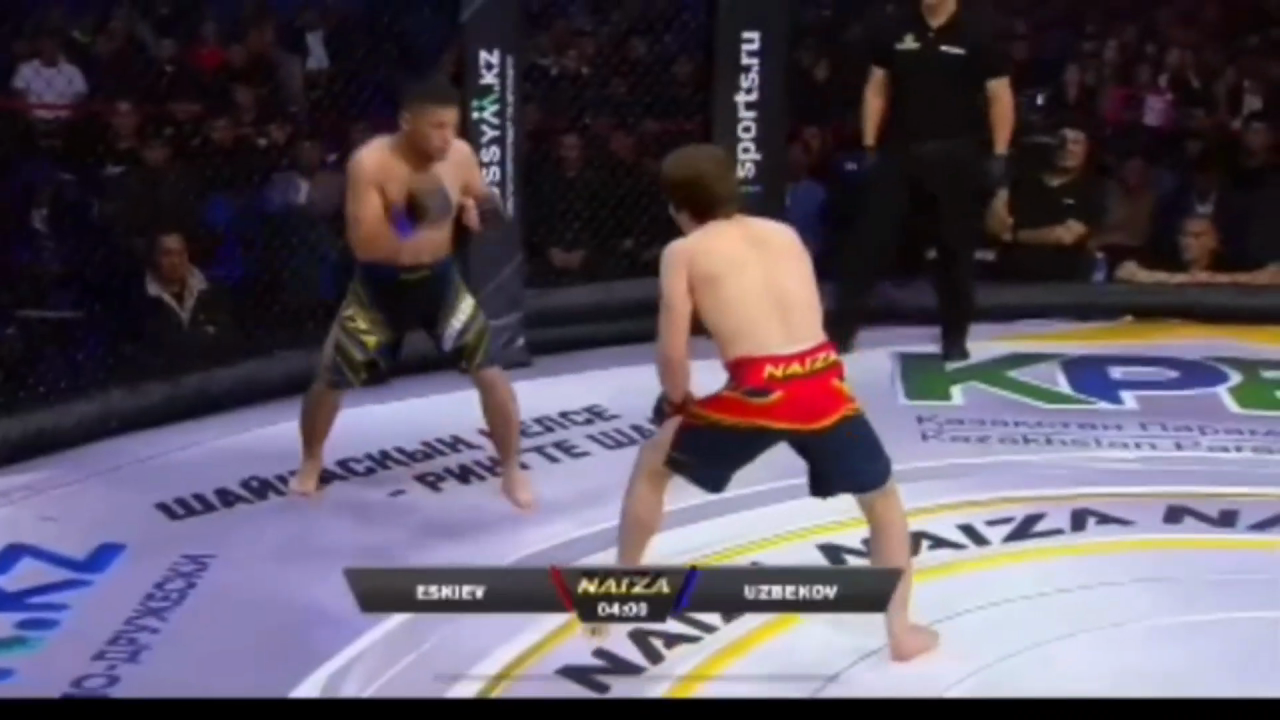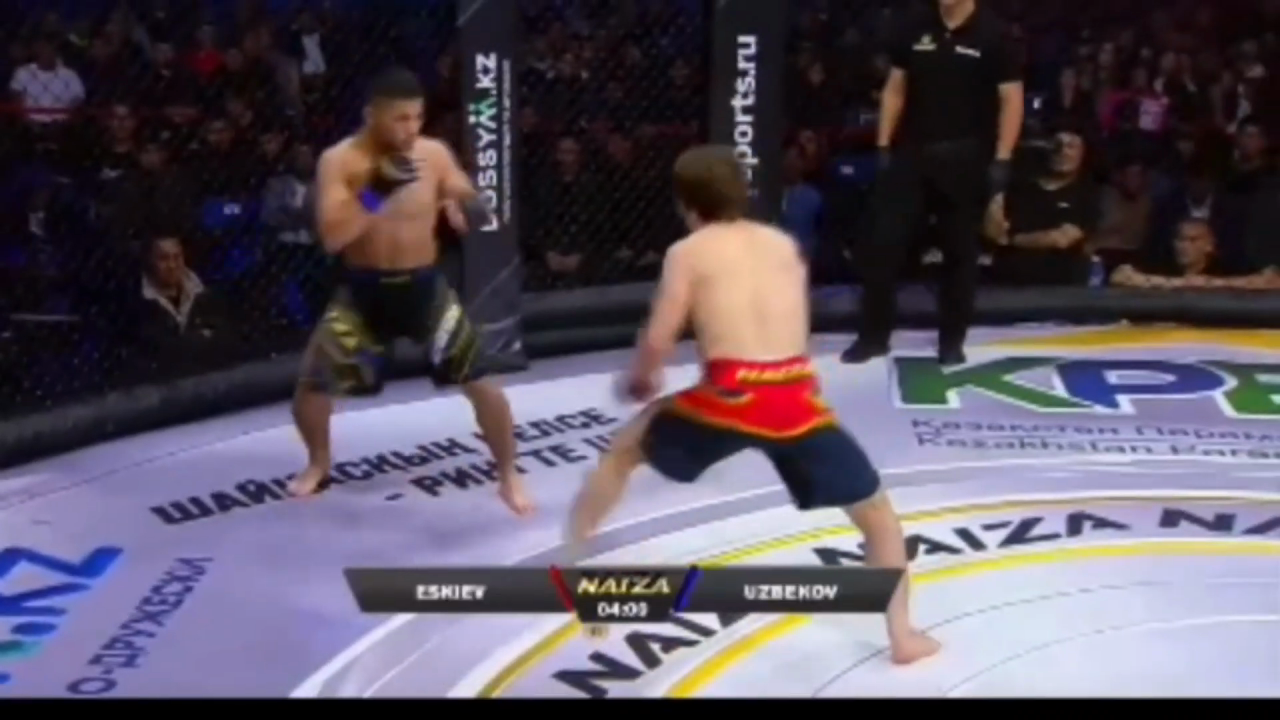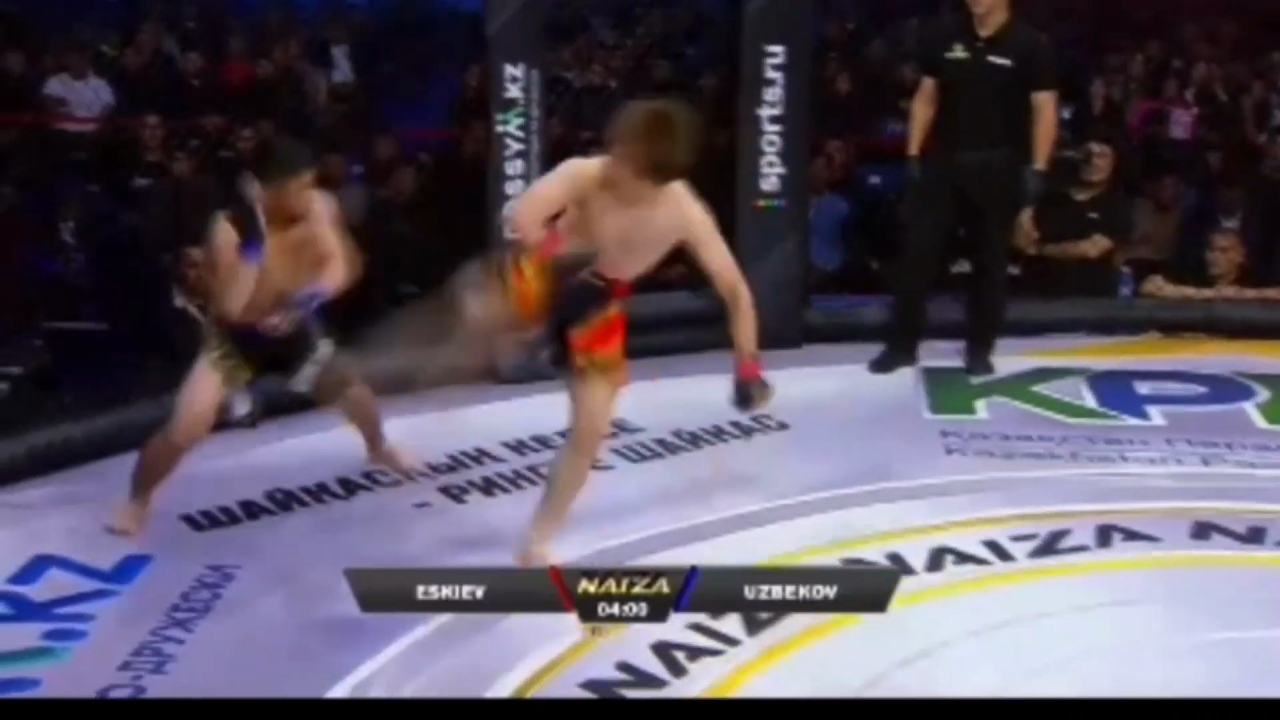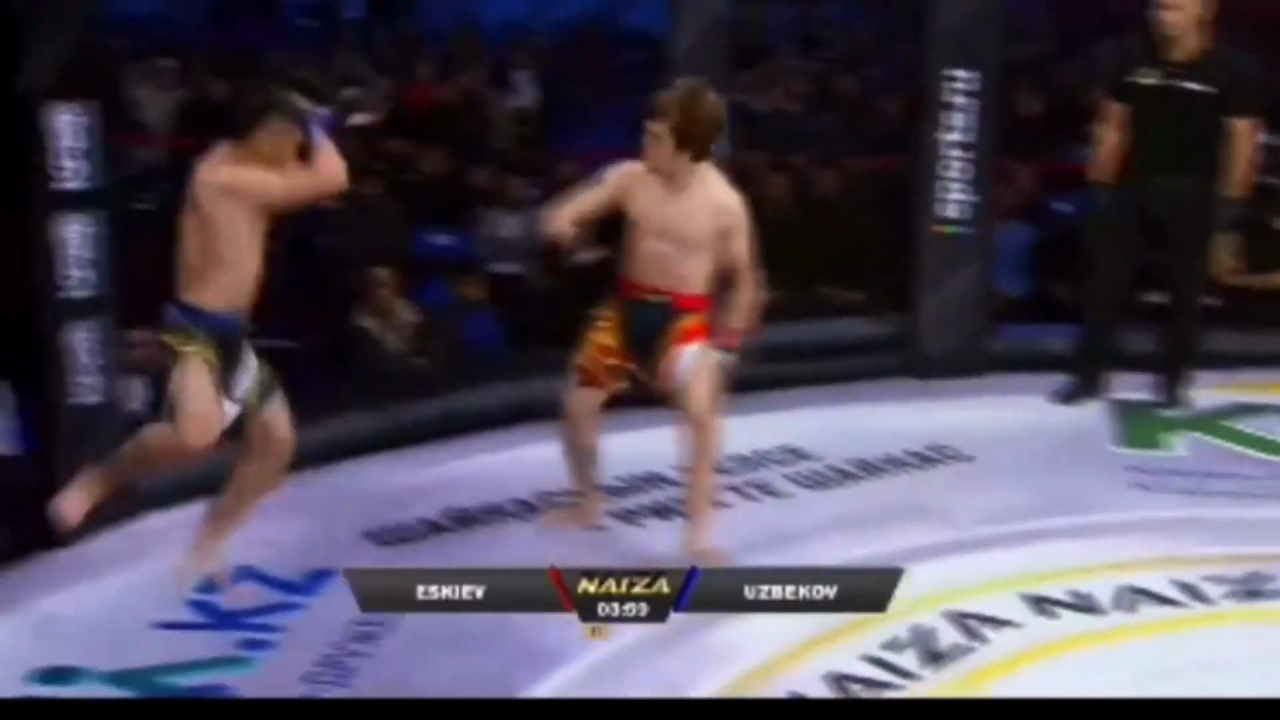
dt=0.4s
person 1, frame 1
left shoulder: (683, 253)
right shoulder: (785, 234)
left elbow: (673, 351)
left wrist: (676, 402)
left hip: (756, 392)
right hip: (823, 385)
left knee: (652, 465)
right knee: (882, 499)
right ankle: (901, 630)
person 1, frame 2
left shoulder: (688, 253)
right shoulder: (783, 245)
left elbow: (656, 339)
left wrist: (641, 379)
left hip: (727, 397)
right hip: (795, 397)
left knee: (621, 452)
right knee: (874, 509)
right ankle: (903, 633)
person 1, frame 3
left shoulder: (687, 215)
right shoulder: (585, 174)
left elbow: (736, 291)
right elbow: (524, 216)
left wrist: (749, 364)
right wrist: (560, 250)
left hip: (600, 302)
right hip: (542, 276)
left knee: (592, 431)
right knee: (489, 317)
left ankle: (540, 539)
person 1, frame 4
left shoulder: (723, 204)
right shoulder: (628, 176)
left elbow: (742, 272)
right elbow: (566, 211)
left wrist: (733, 332)
right wrist: (561, 226)
left hip: (683, 316)
right hip: (628, 304)
left knee: (701, 411)
right knee: (579, 405)
left ankle: (699, 525)
right ankle: (588, 501)
person 2, frame 1
left shoulder: (462, 156)
right shoulder: (369, 163)
left elbow: (484, 212)
right elbow: (362, 243)
left wrist: (487, 214)
right wrist: (409, 220)
left hip: (440, 280)
right hip: (380, 284)
left knee: (492, 377)
right knee: (329, 380)
left ankle: (512, 471)
right ankle: (311, 463)
person 2, frame 2
left shoulder: (433, 154)
right shoulder: (338, 160)
left elbow: (470, 207)
right elbow: (331, 236)
left wrist: (469, 210)
right wrist: (376, 195)
left hip: (423, 287)
right hip: (361, 290)
left knee: (480, 385)
right knee: (310, 389)
left ankle: (509, 476)
right ankle: (318, 464)
person 2, frame 3
left shoulder: (317, 206)
right shoulder: (233, 230)
left elbow: (342, 266)
right elbow: (233, 307)
left wrist: (310, 297)
right wrist: (253, 245)
left hip: (292, 330)
right hip: (240, 338)
left knee: (356, 397)
right knee: (186, 431)
left ankle: (378, 448)
right ankle: (138, 501)
person 2, frame 4
left shoulder: (226, 162)
right shoulder: (227, 180)
right elbow: (331, 179)
right wrist: (317, 129)
left hip: (228, 335)
right hip: (195, 331)
left knee: (278, 443)
right knee: (196, 435)
left ankle: (206, 546)
right ankle: (91, 483)
person 3, frame 1
left shoulder: (978, 34)
right shoulder: (895, 31)
left elbow: (1000, 95)
right elbow: (876, 90)
left wrist: (998, 155)
right wrist: (869, 146)
left hip: (956, 156)
right hip: (900, 152)
left knee: (956, 247)
right knee: (870, 240)
left ankle: (954, 336)
right ankle: (841, 329)
person 3, frame 2
left shoulder: (994, 36)
right shoulder: (913, 31)
left elbow: (1011, 100)
right elbow: (894, 90)
left wrist: (1001, 159)
right wrist: (883, 145)
left hip: (966, 158)
right hip: (911, 153)
left knee: (961, 251)
right knee: (885, 243)
left ankle: (952, 339)
right ankle: (873, 335)
person 3, frame 3
left shoulder: (1029, 45)
right shoulder: (944, 38)
left elbow: (1045, 110)
right elbow: (925, 99)
left wrist: (1037, 169)
right wrist: (913, 154)
left hip: (998, 167)
right hip: (943, 162)
left knee: (990, 262)
right knee: (918, 253)
left ankle: (979, 349)
right ankle: (901, 345)
person 3, frame 4
left shoulder: (1229, 69)
right shoulder: (1136, 60)
left elbow: (1243, 136)
right elbow: (1114, 123)
left wrist: (1230, 198)
right wrist: (1101, 181)
left hip: (1190, 193)
right hip: (1134, 186)
left knee: (1185, 289)
right knee: (1107, 281)
left ankle: (1172, 379)
right ankle: (1089, 374)
